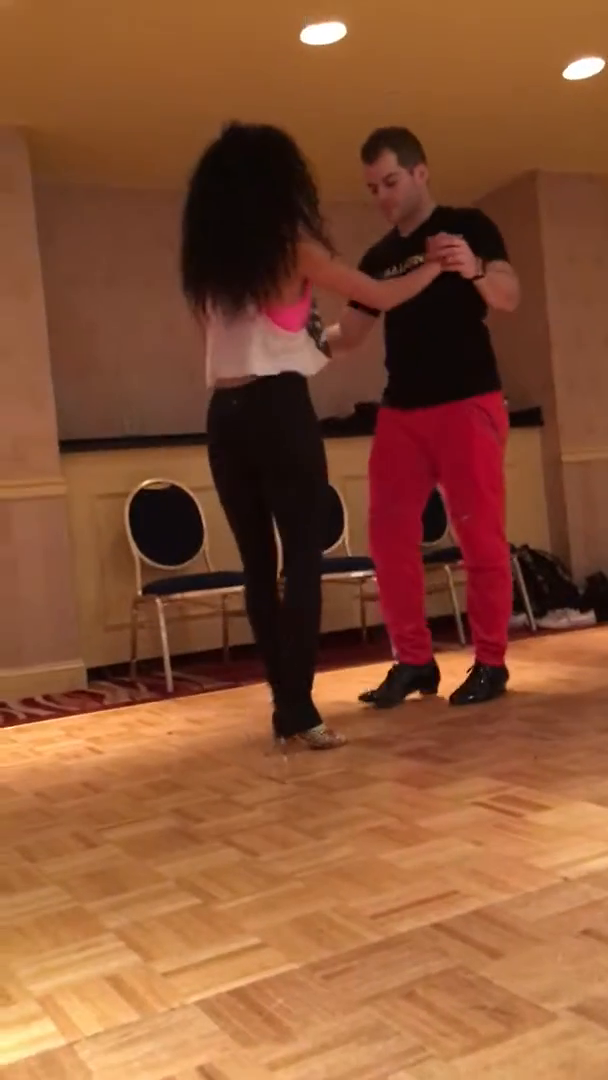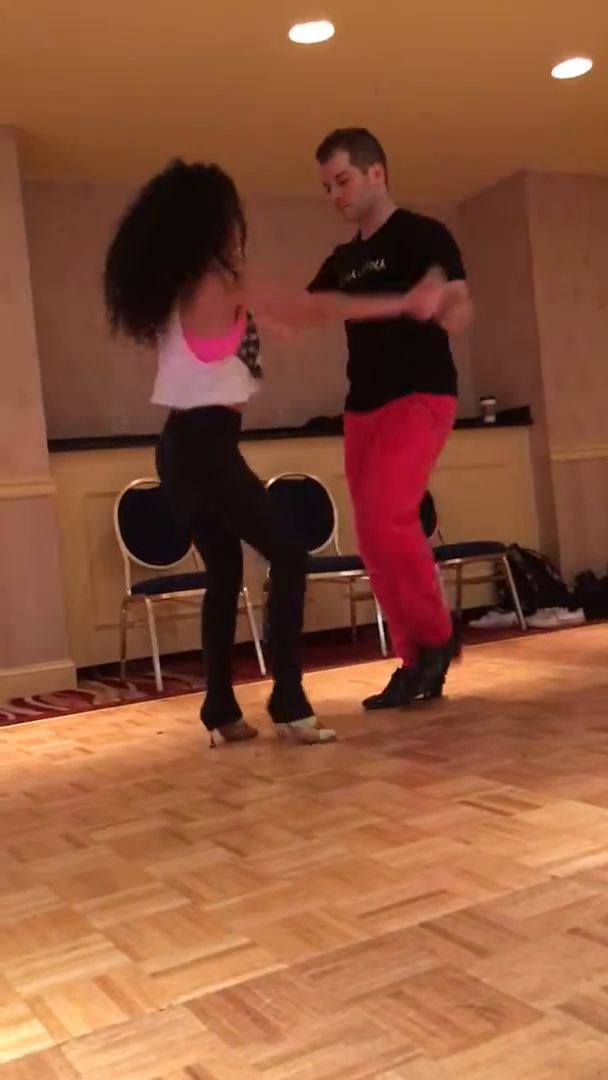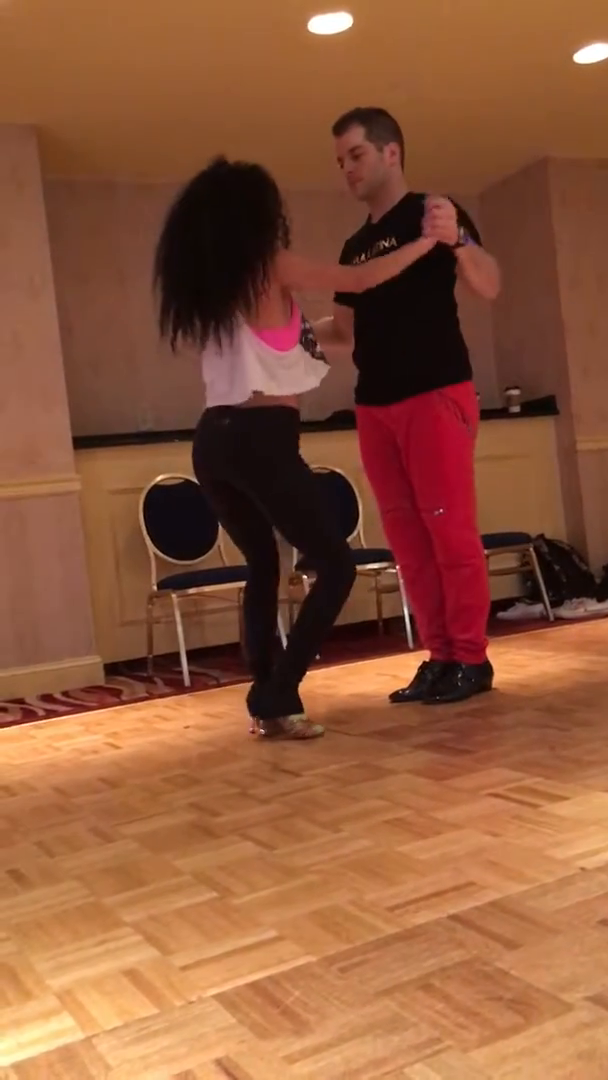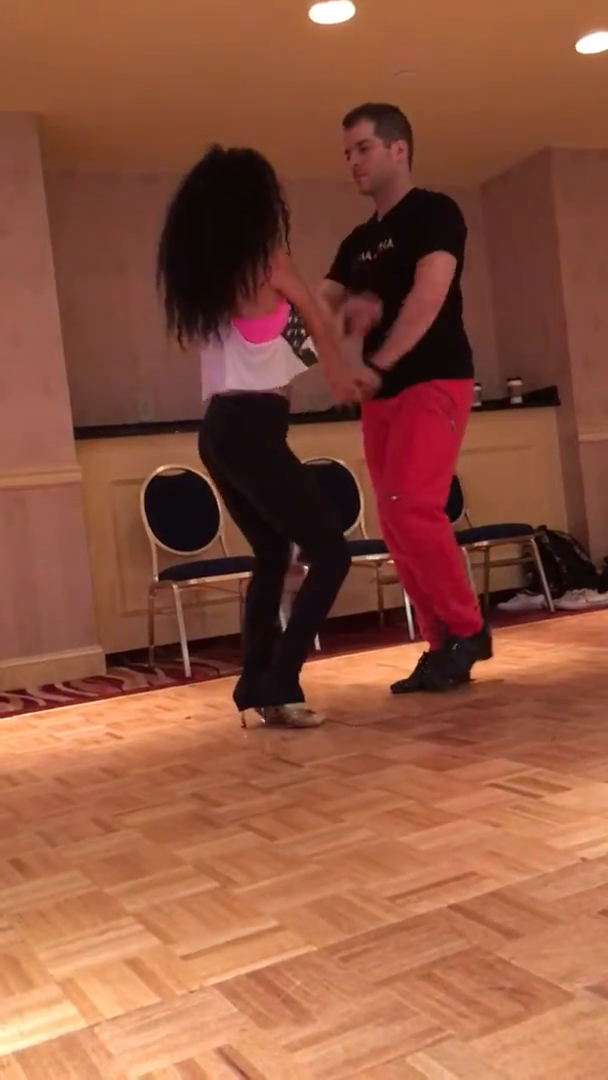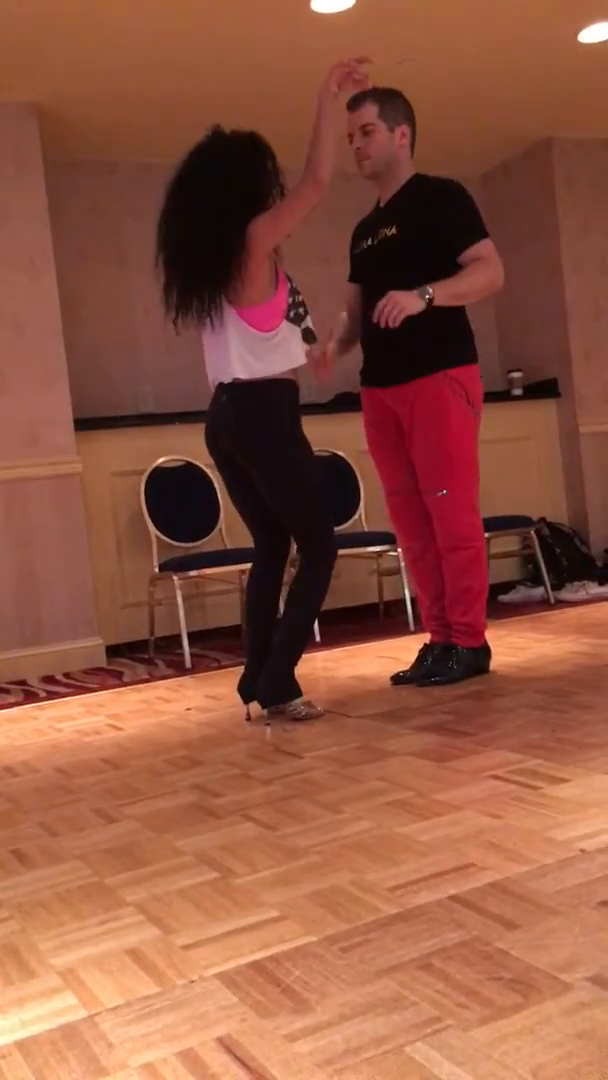
dt=1s
person 1, frame 1
left shoulder: (208, 259)
right shoulder: (293, 246)
right elbow: (380, 296)
right wrist: (435, 266)
left hip: (225, 416)
right hip: (279, 409)
left knee: (258, 565)
right knee: (302, 559)
left ankle: (286, 702)
right ankle: (299, 708)
person 1, frame 2
left shoulder: (165, 286)
right shoulder: (220, 281)
right elbow: (311, 309)
right wrist: (406, 302)
left hip: (178, 445)
right hip: (207, 444)
left knee: (225, 573)
right knee: (288, 560)
left ankle: (222, 710)
right ankle: (289, 702)
person 1, frame 3
left shoulder: (202, 285)
right shoulder: (273, 268)
right elbow: (363, 279)
right wrist: (429, 239)
left hip: (214, 441)
right hip: (266, 437)
left knee: (262, 566)
right knee: (335, 567)
left ankle: (265, 695)
right ankle: (279, 696)
person 1, frame 4
left shoulder: (200, 274)
right shoulder: (265, 261)
right elbow: (323, 330)
left wrist: (338, 343)
right wrist: (350, 376)
left hip: (218, 428)
right hip: (253, 427)
left knee: (272, 555)
right knee: (330, 552)
left ankle: (256, 685)
right ankle: (277, 685)
person 1, frame 5
left shoulder: (206, 254)
right shoulder: (255, 239)
right elbow: (315, 182)
right wrist: (329, 97)
left hip: (226, 418)
right hip: (265, 412)
left knee: (272, 549)
right knee: (318, 549)
left ankle: (258, 679)
right ankle: (276, 684)
person 2, frame 1
left shoulder: (469, 226)
right shoulder: (377, 259)
left elbow: (510, 297)
right elbow: (347, 334)
left wrist: (473, 268)
left hip: (468, 402)
right hip: (400, 411)
left knee: (480, 534)
right knee: (390, 533)
left ankle: (490, 661)
right ankle: (414, 660)
person 2, frame 2
left shoulder: (422, 233)
right shoulder: (344, 259)
left elbow: (461, 315)
left wrist: (441, 304)
left hip: (420, 397)
right hip: (363, 408)
left knee: (386, 511)
right knee: (373, 538)
left ankle: (436, 634)
right ankle: (415, 662)
person 2, frame 3
left shoulder: (434, 214)
right shoulder: (355, 247)
left elbow: (489, 286)
left wrist: (457, 237)
left hip: (436, 394)
right hip: (375, 405)
left knee: (449, 527)
right knee: (405, 535)
left ankle: (471, 659)
right ankle: (440, 657)
person 2, frame 4
left shoulder: (434, 212)
right shoulder: (357, 241)
left elbow: (430, 293)
right elbow: (317, 306)
left wrist: (376, 363)
right wrist: (347, 313)
left hip: (431, 383)
right hip: (384, 395)
left knee: (410, 507)
right knee: (396, 528)
left ankle: (466, 629)
right ankle: (440, 645)
person 2, frame 5
left shoulder: (441, 197)
right shoulder: (362, 230)
left elbow: (490, 272)
left wrist: (421, 296)
right wrist: (336, 344)
left hip: (442, 376)
right hip: (380, 386)
left knee: (452, 509)
right knee: (410, 519)
left ankle: (469, 642)
right ankle: (442, 638)
